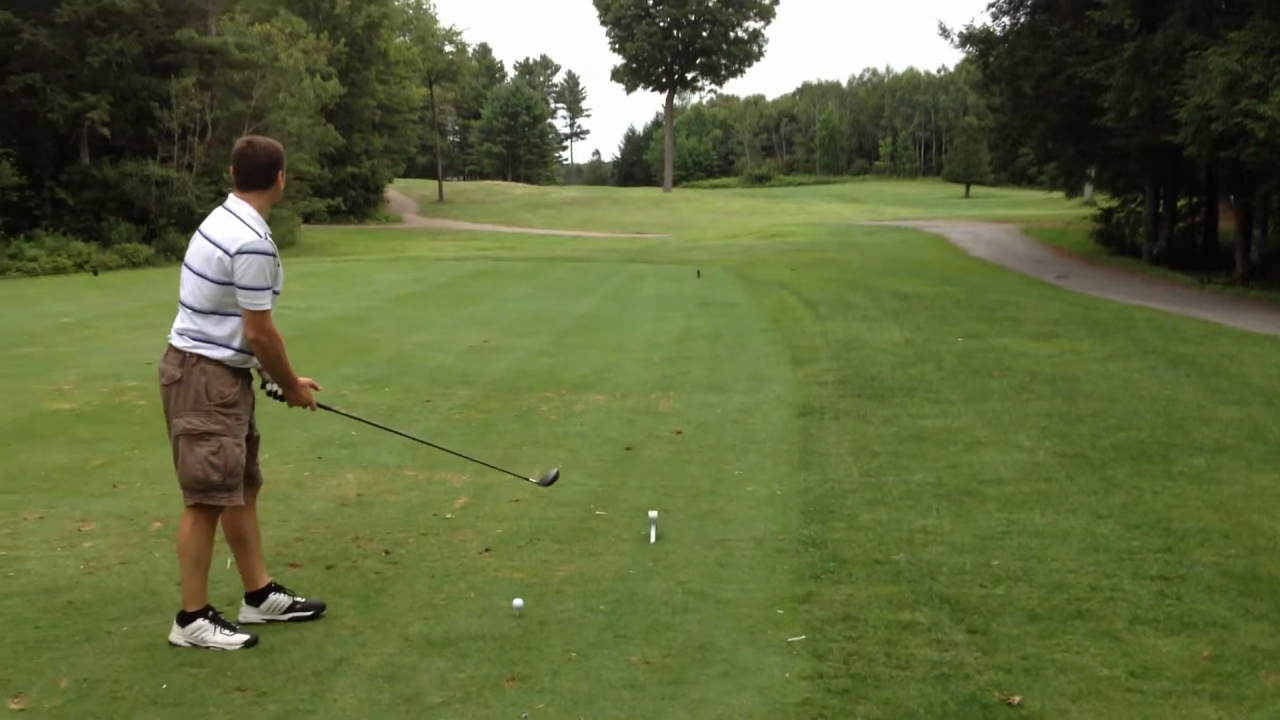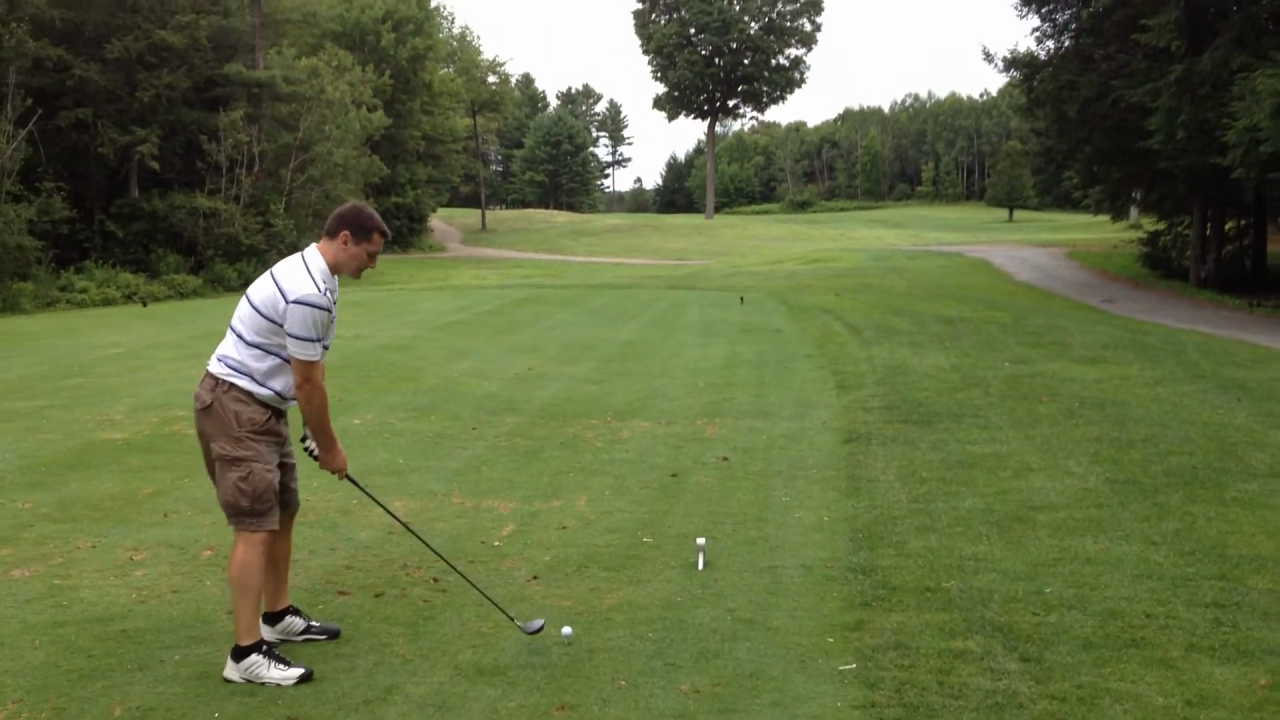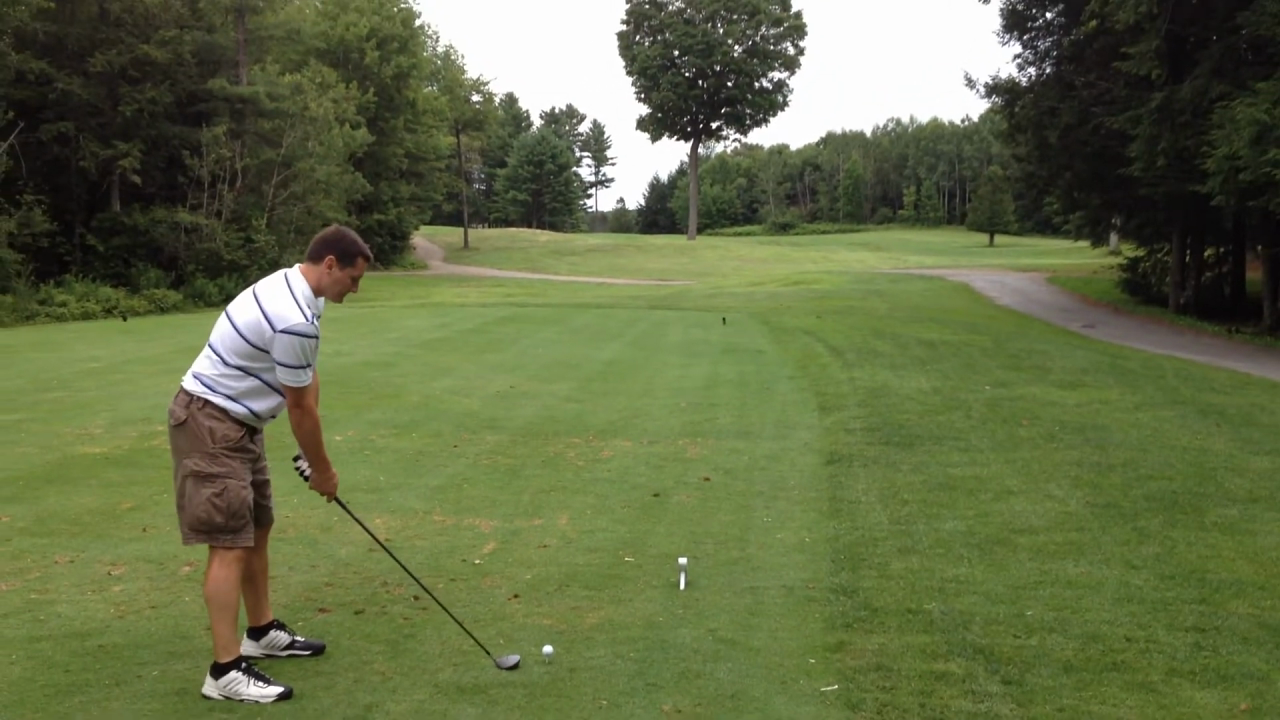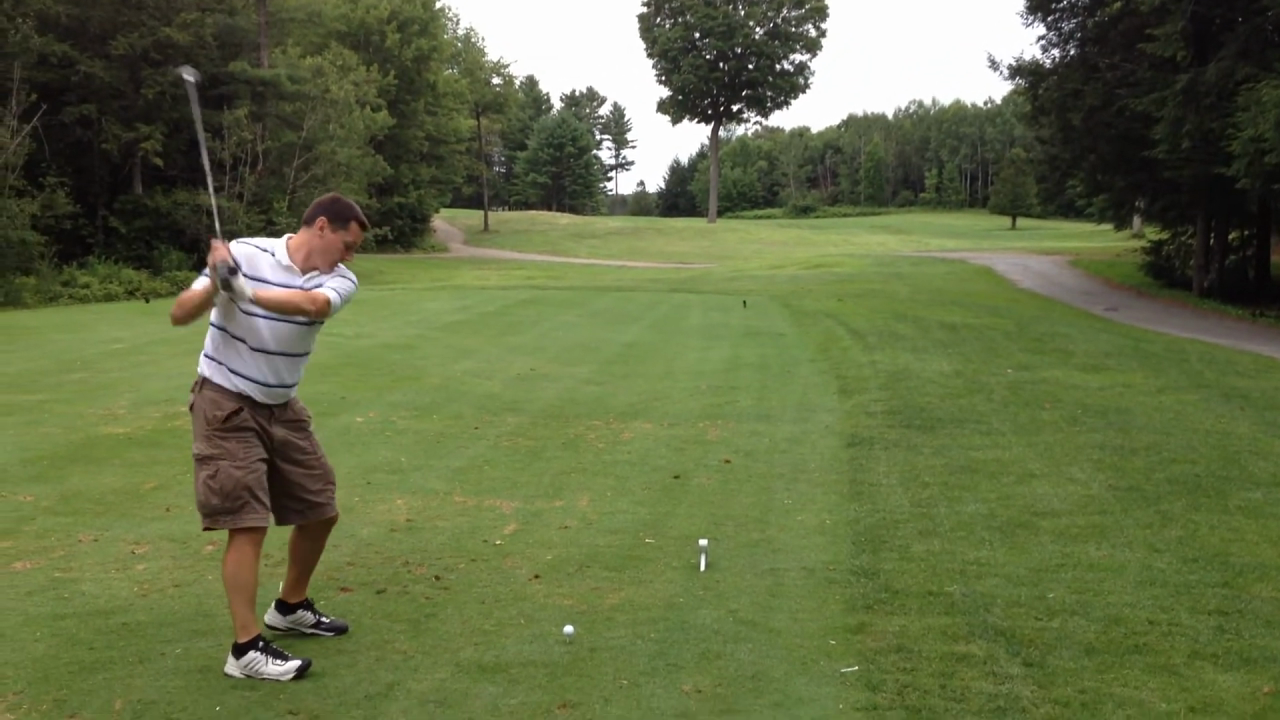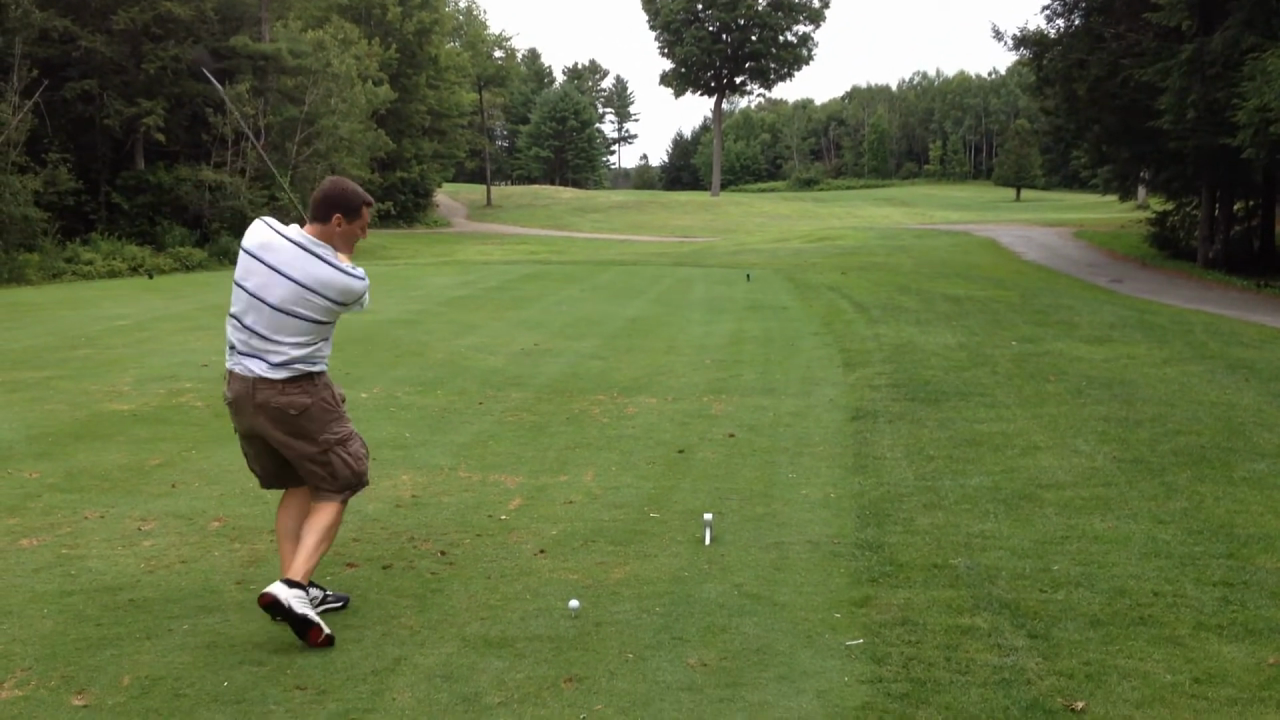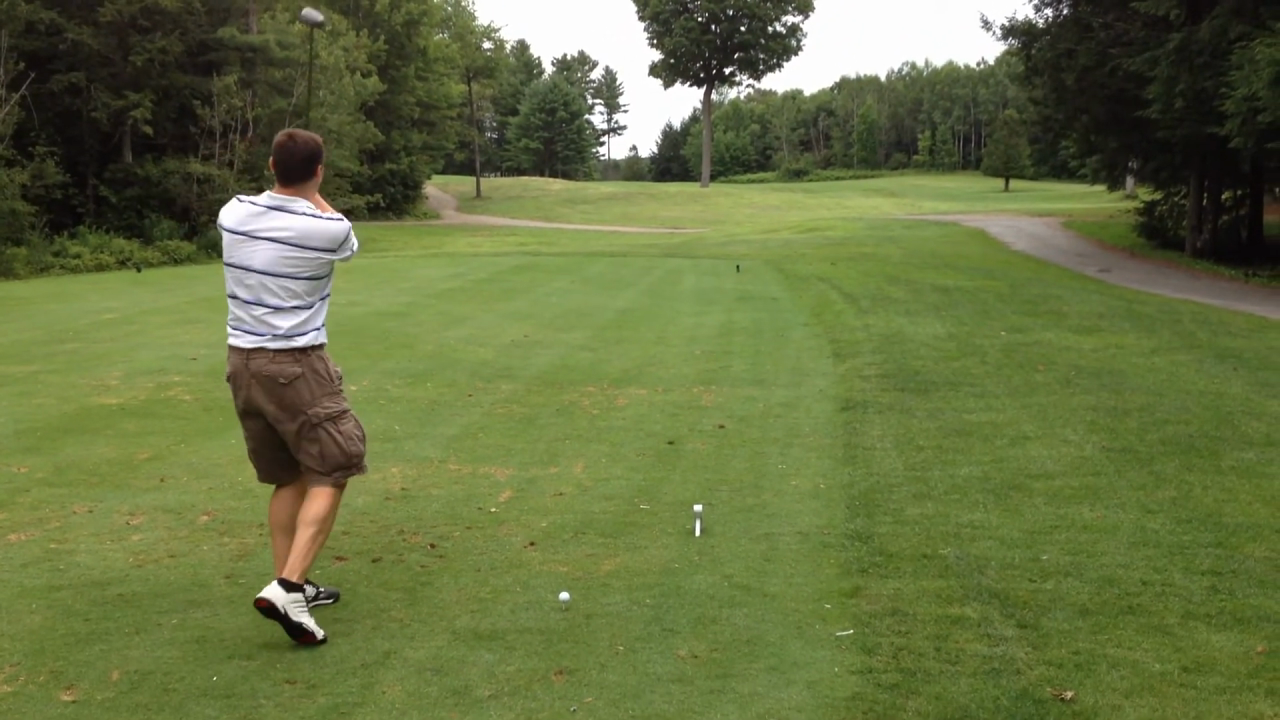
dt=0.7s
person 1, frame 1
left shoulder: (225, 221)
right shoulder: (252, 243)
right elbow: (259, 333)
left wrist: (282, 379)
right wrist: (292, 386)
left hip: (221, 371)
right hip: (206, 375)
left knee: (240, 489)
right knee: (209, 498)
left ankle: (260, 595)
right ankle: (192, 618)
person 1, frame 2
left shoulder: (311, 270)
right shoulder: (310, 295)
left elbow: (307, 375)
right elbow: (308, 382)
left wrist: (317, 435)
right wrist: (329, 447)
left hip: (259, 403)
right hip: (235, 404)
left knee: (281, 515)
right knee: (255, 526)
left ankle: (276, 616)
right ankle: (246, 653)
person 1, frame 3
left shoulder: (294, 286)
right shoulder: (294, 320)
left elbow: (307, 383)
right elbow: (299, 406)
left wrist: (312, 455)
right wrist: (322, 469)
left hip: (236, 420)
right hip: (210, 422)
left knee: (255, 530)
right knee: (231, 543)
left ankle: (262, 631)
right ankle: (226, 669)
person 1, frame 4
left shoulder: (341, 284)
right shoulder: (239, 258)
left elbow: (307, 304)
right elbow: (179, 313)
left wrist: (252, 292)
right wrist: (213, 283)
left hip: (283, 410)
right hip: (226, 405)
left knee: (320, 513)
right knee: (249, 526)
left ankle: (290, 607)
right ankle: (246, 650)
person 1, frame 5
left shoulder: (261, 233)
right shoulder: (350, 282)
left wrist: (331, 243)
left hip: (242, 387)
right hip: (296, 394)
left knee: (298, 483)
right knee: (336, 487)
left ankle: (293, 588)
right ankle: (292, 587)
person 1, frame 6
left shoulder: (235, 212)
right shoulder: (325, 228)
left wrist: (292, 192)
right wrist: (315, 197)
left hip: (245, 362)
right hip: (294, 365)
left knee: (291, 477)
right knee: (331, 472)
left ankle: (289, 582)
right ankle: (286, 587)
